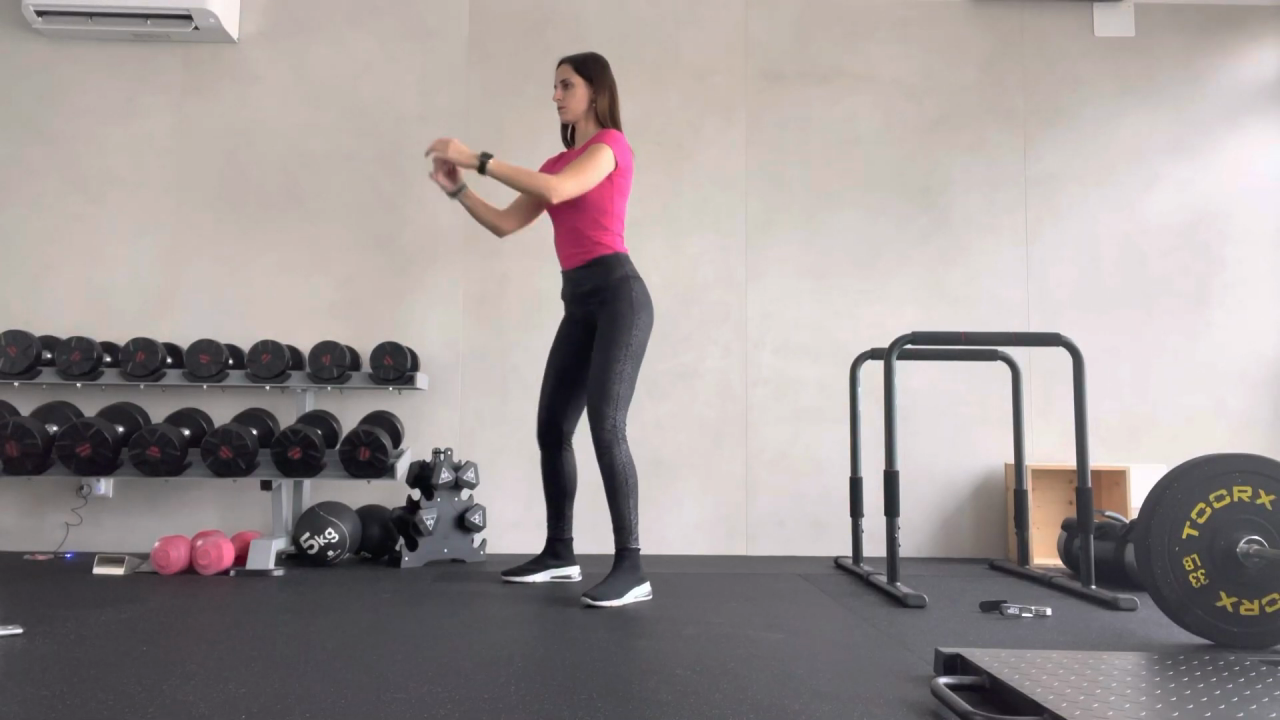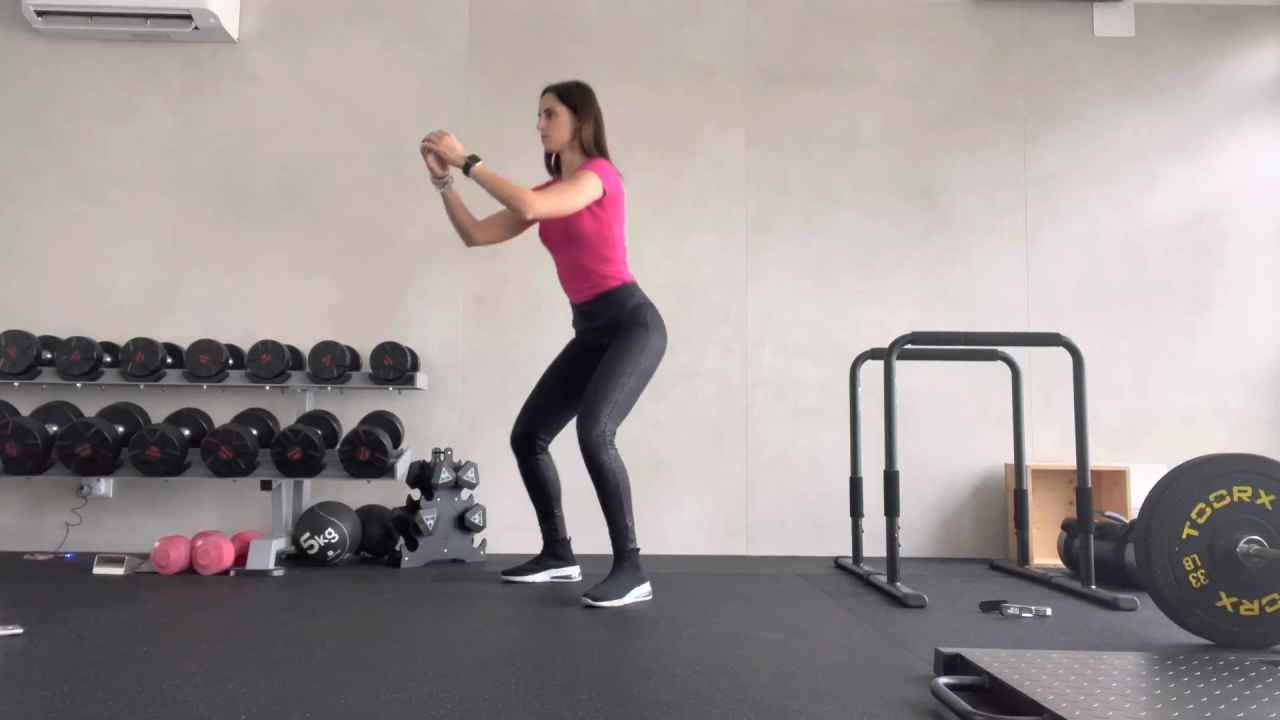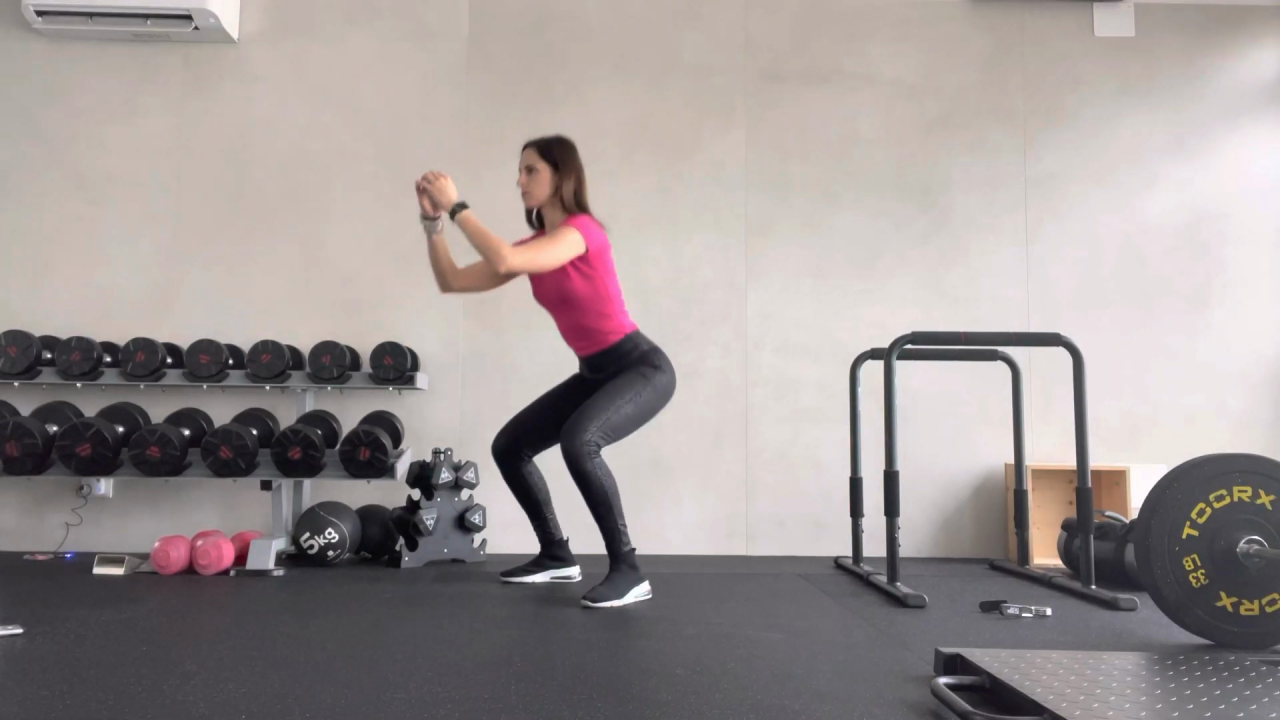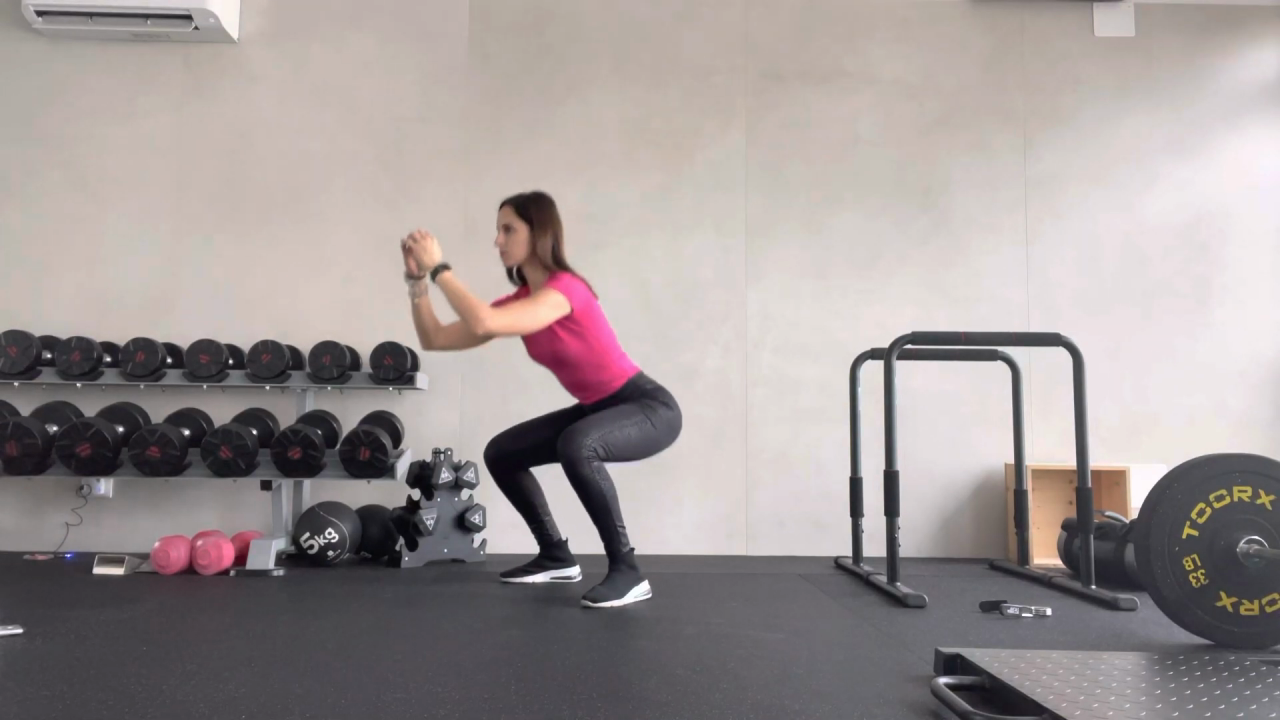
dt=0.2s
person 1, frame 1
left shoulder: (610, 144)
right shoulder: (558, 162)
left elbow: (555, 192)
right elbow: (506, 223)
left wrist: (480, 161)
right wrist: (458, 187)
left hip: (618, 294)
right hip: (579, 301)
left knee: (605, 426)
right knee: (551, 429)
left ankle: (630, 568)
right ankle: (559, 553)
person 1, frame 2
left shoulder: (599, 173)
right shoulder: (546, 192)
left elbow: (530, 206)
right elbow: (478, 234)
left wrist: (470, 161)
right wrist: (444, 178)
left hip: (631, 324)
right hip: (590, 332)
left knee: (594, 432)
right knee: (527, 436)
left ankle: (630, 568)
right ankle: (558, 553)
person 1, frame 3
left shoulder: (581, 229)
right shoulder: (536, 245)
left elbow: (504, 261)
right elbow: (451, 281)
left wrist: (457, 207)
right wrist: (433, 220)
left hip: (642, 368)
right hip: (597, 372)
left knee: (578, 440)
right knee: (508, 446)
left ankle: (627, 569)
right ankle: (557, 554)
person 1, frame 4
left shoulder: (564, 289)
right shoulder: (520, 303)
left elbow: (484, 325)
right elbow: (435, 339)
left wrist: (439, 268)
right wrist: (417, 278)
left hip: (650, 408)
right hip: (599, 406)
left knee: (576, 446)
right knee: (501, 454)
left ankle: (626, 570)
right ankle: (556, 555)
